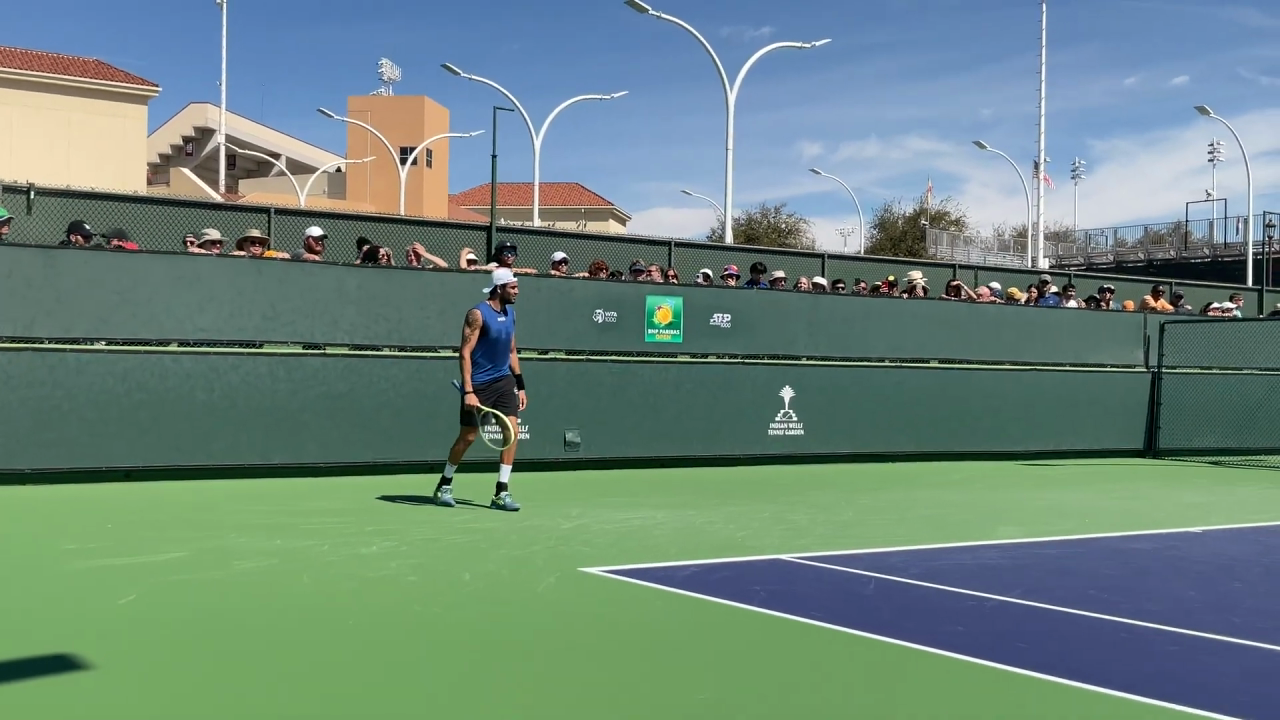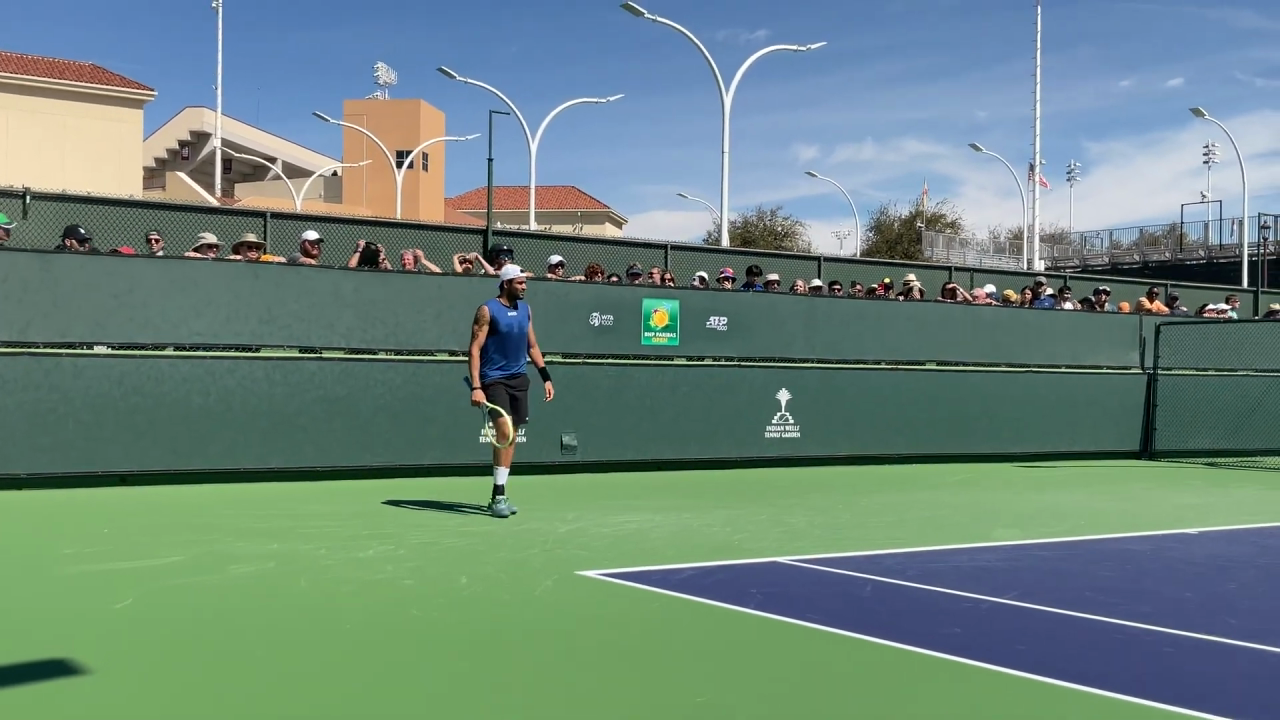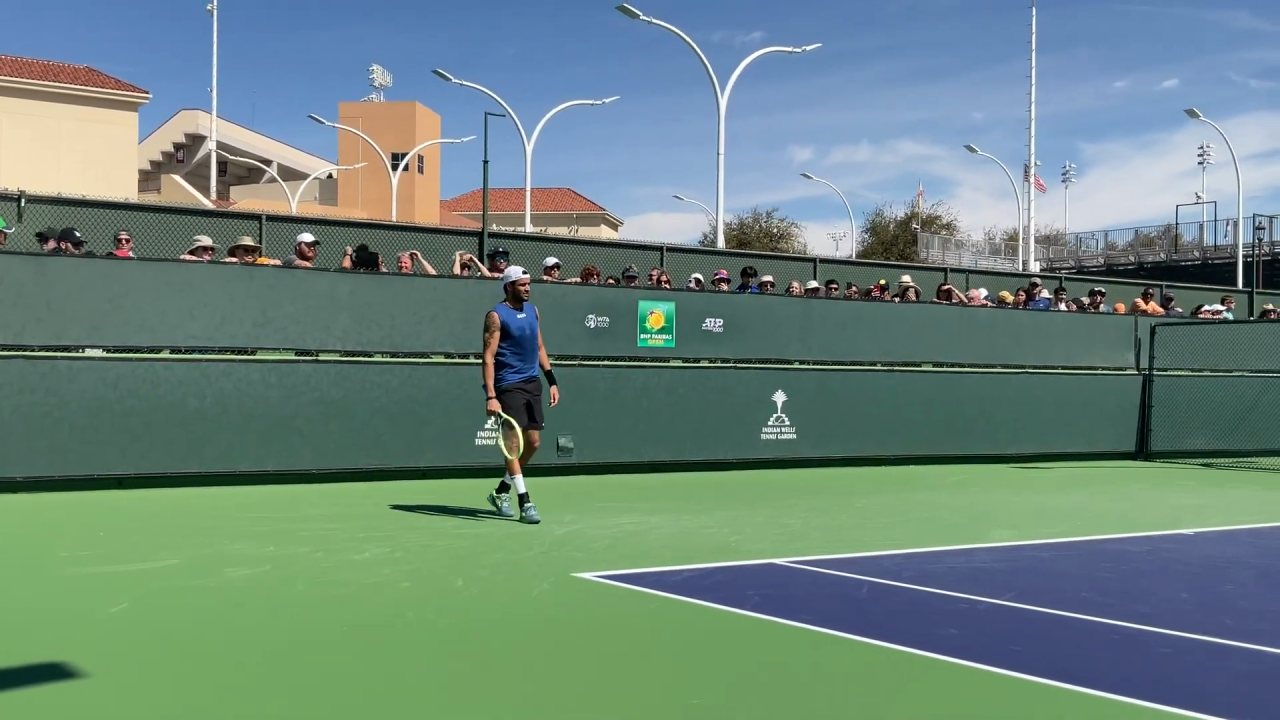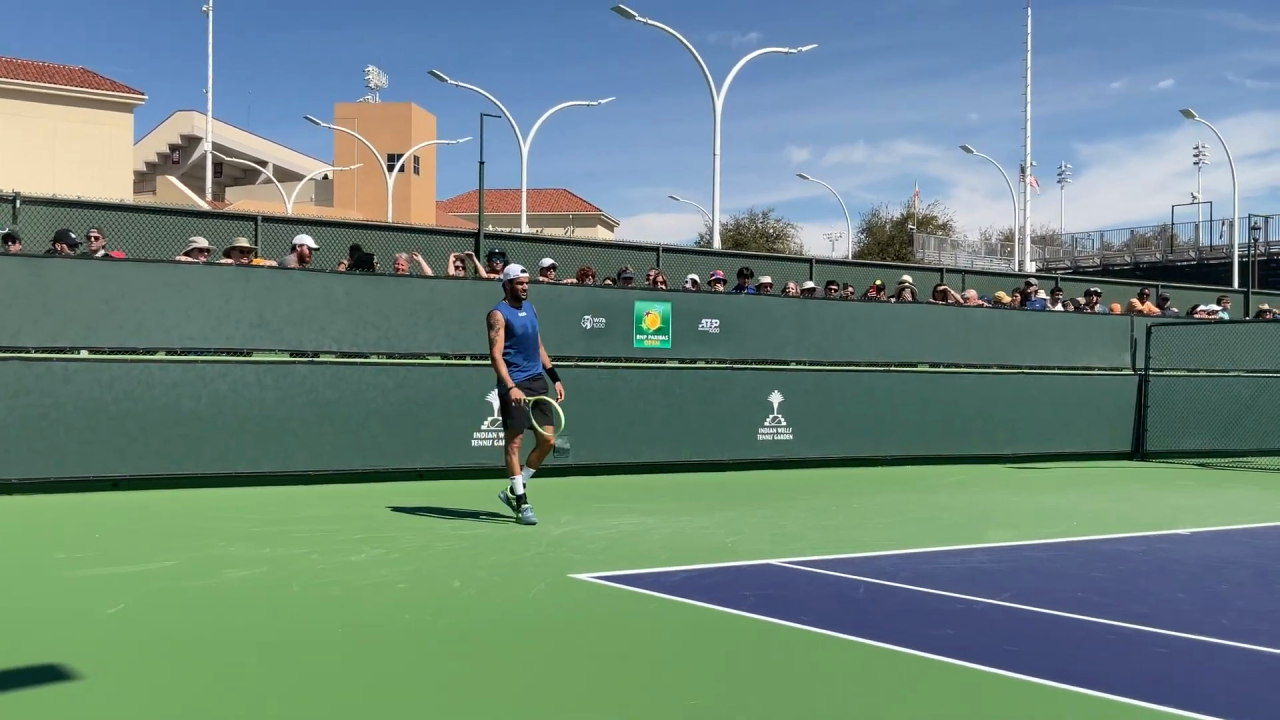
dt=0.4s
person 1, frame 1
left shoulder: (510, 313)
right shoulder: (478, 314)
right elbow: (465, 354)
left wrist: (520, 386)
right wrist: (468, 391)
left hip: (504, 382)
right hip: (480, 384)
left knee: (512, 431)
right knee: (468, 437)
left ankle: (501, 493)
right ankle: (444, 485)
person 1, frame 2
left shoulder: (525, 310)
right shoulder: (487, 310)
left elbow: (532, 346)
right elbow: (474, 349)
left wrist: (546, 378)
right wrist: (476, 387)
left hip: (519, 380)
right hip: (495, 380)
left knee: (510, 437)
right knee: (503, 433)
left ankle: (496, 496)
right ankle: (502, 495)
person 1, frame 3
left shoulder: (533, 310)
right shoulder: (496, 316)
right elbow: (488, 358)
left wrist: (552, 382)
right wrist: (491, 396)
left hip: (533, 384)
right hip: (509, 386)
left knee: (533, 443)
left ankle: (501, 491)
right ankle: (525, 504)
person 1, frame 4
left shoulder: (530, 309)
right shoulder: (498, 314)
right elbow: (496, 355)
left wrist: (555, 378)
right wrist: (510, 387)
left hip: (538, 382)
right hip: (515, 386)
left knee: (547, 441)
right knee: (514, 443)
left ankle: (515, 491)
right ankle: (522, 505)
